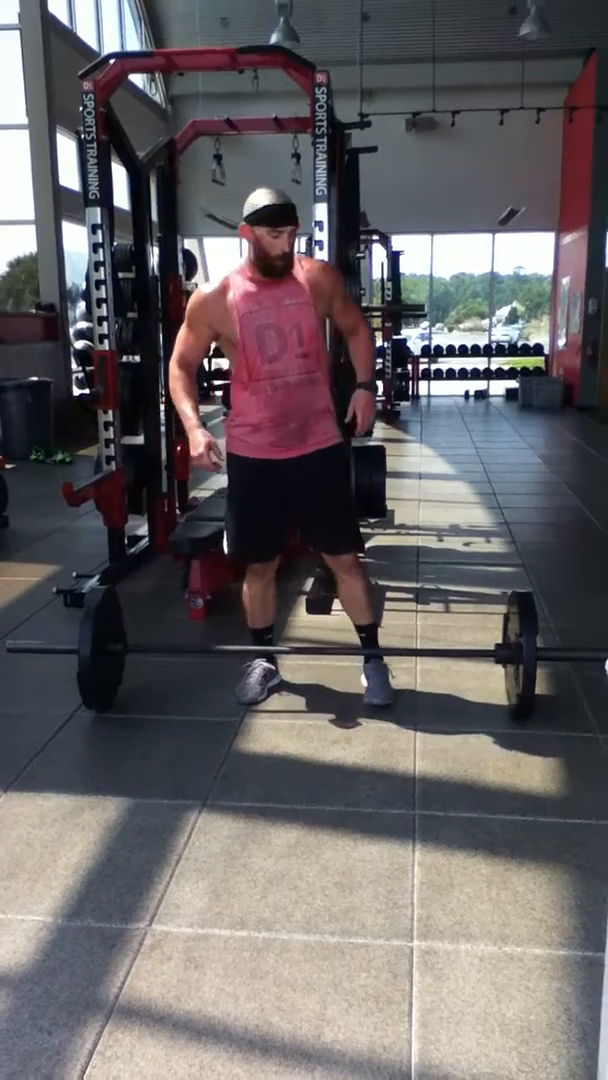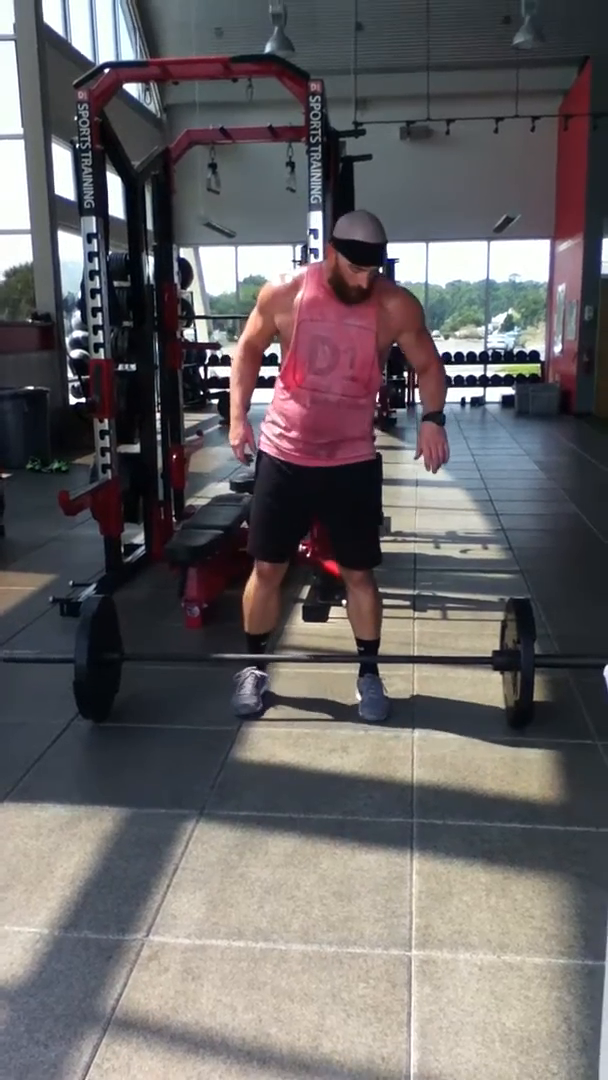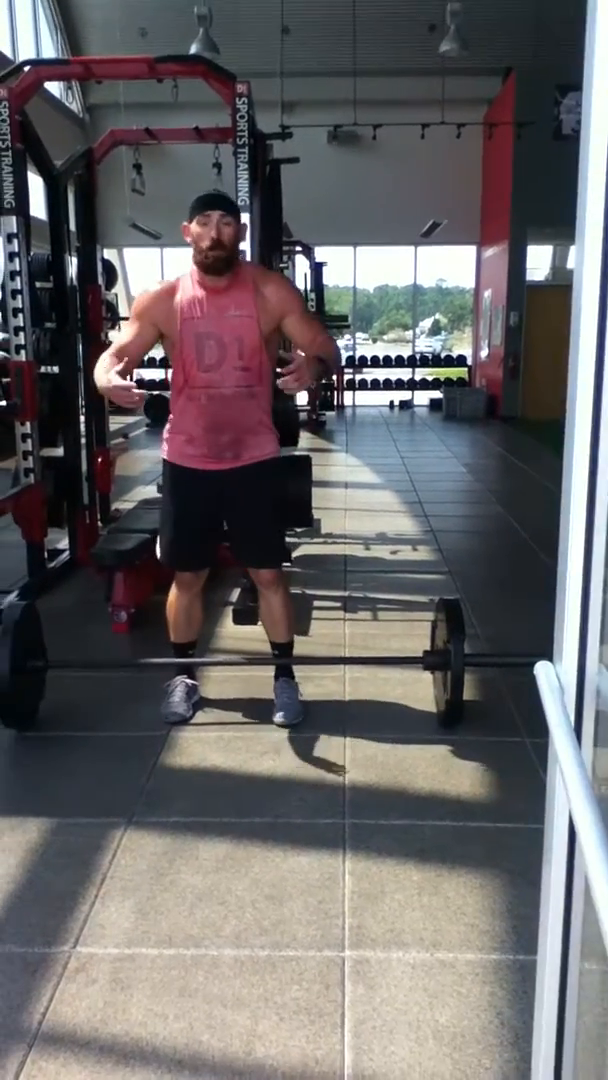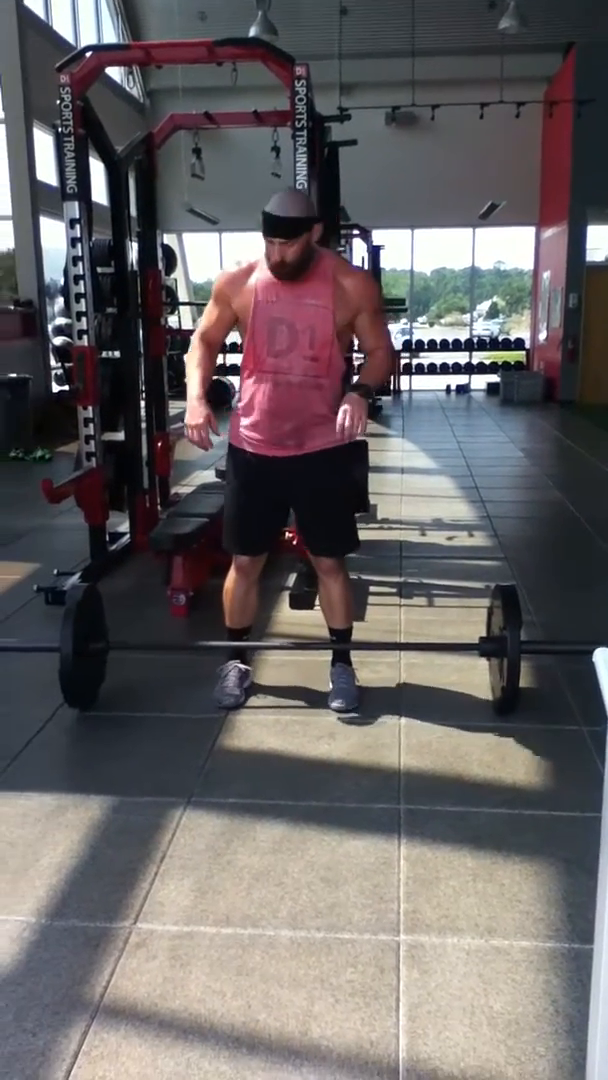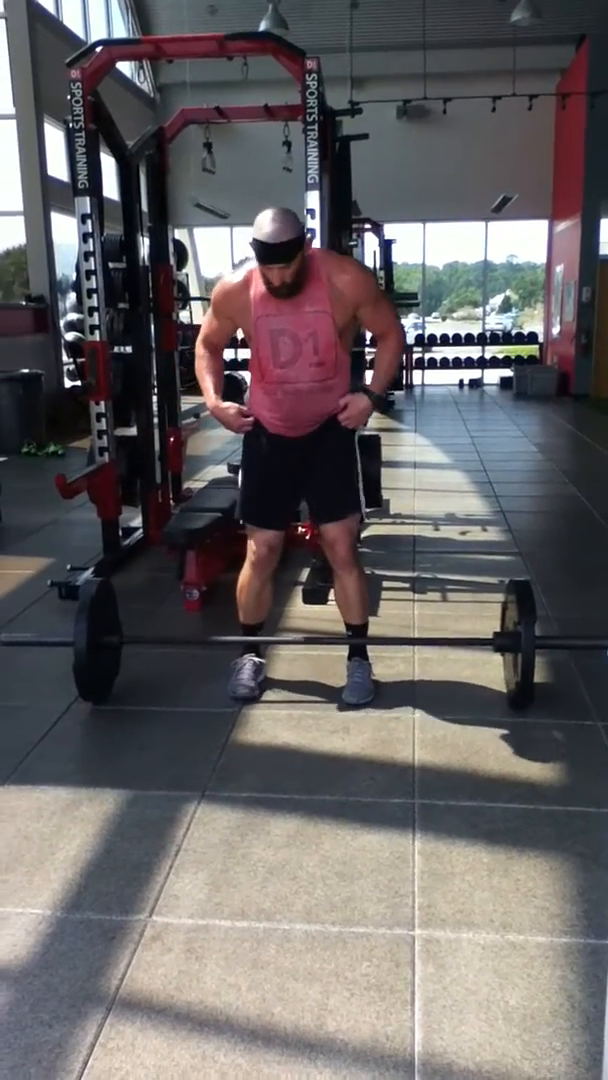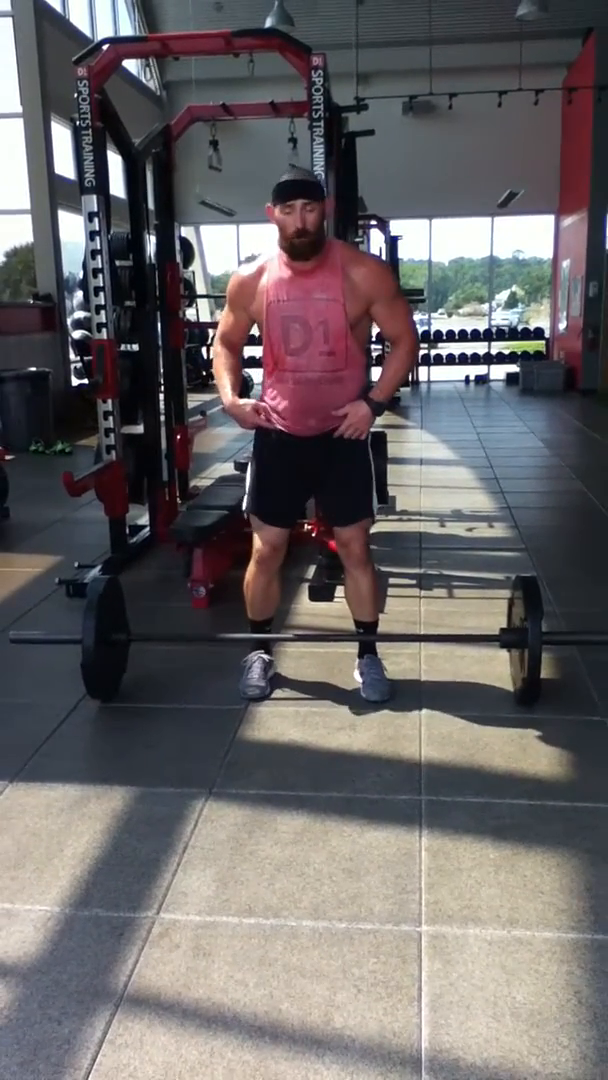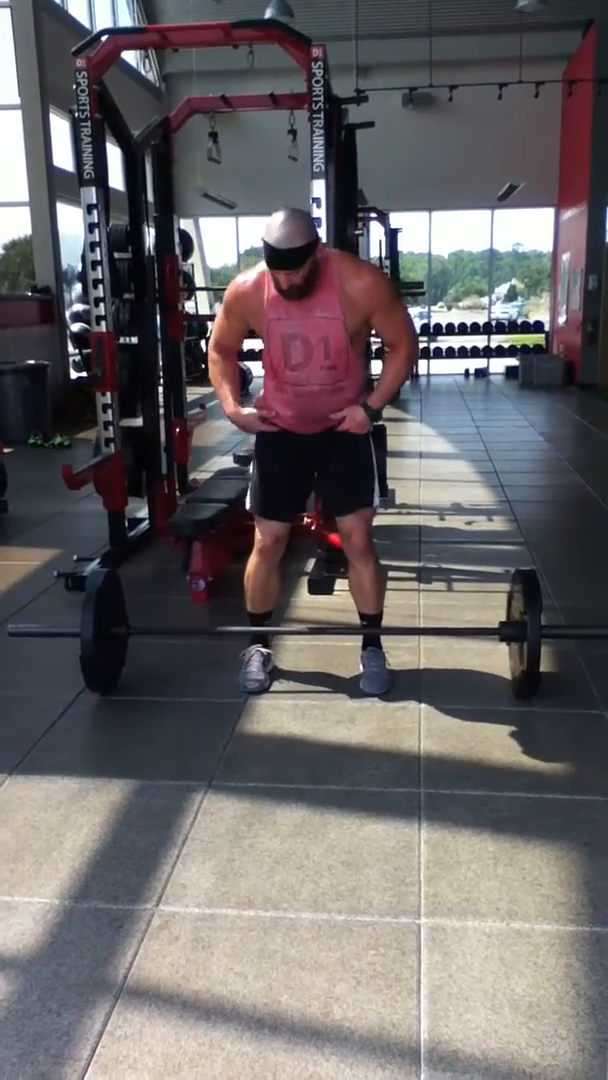
dt=0.7s
person 1, frame 1
left shoulder: (320, 278)
right shoulder: (213, 299)
left elbow: (355, 329)
right elbow: (181, 365)
left wrist: (365, 386)
right wrist: (194, 426)
left hip: (320, 447)
right hip: (252, 454)
left knee: (344, 558)
right knee: (259, 565)
left ankle: (371, 657)
right ankle: (264, 659)
person 1, frame 2
left shoulder: (397, 306)
right shoulder: (282, 294)
left elbow: (429, 365)
right elbow: (248, 351)
left wrist: (432, 419)
right wrist: (238, 417)
left hip: (351, 460)
right hip: (283, 454)
left knee: (359, 573)
right knee: (266, 568)
left ankle: (367, 672)
right ankle: (254, 665)
person 1, frame 3
left shoulder: (273, 292)
right shoulder: (161, 300)
left elbow: (324, 347)
right elbow: (118, 353)
left wrist: (314, 366)
right wrist: (107, 376)
left hip: (255, 458)
right hip: (188, 461)
left knee: (268, 574)
right knee: (187, 577)
left ankle: (284, 675)
right ankle: (184, 675)
person 1, frame 4
left shoulder: (353, 285)
right shoulder: (236, 283)
left elbow: (380, 351)
right elbow: (204, 341)
left wrist: (359, 392)
right wrist: (196, 397)
left hip: (321, 448)
right hip: (252, 447)
left knee: (330, 561)
right knee: (244, 561)
left ankle: (340, 663)
right ankle: (236, 659)
person 1, frame 5
left shoulder: (347, 280)
right shoulder: (232, 291)
left elbow: (391, 333)
right elbow: (207, 346)
left wrist: (371, 394)
right wrist: (213, 399)
left hip: (330, 431)
right hip: (267, 434)
left knee: (342, 548)
right knee: (261, 551)
left ankle: (358, 655)
right ankle: (250, 653)
person 1, frame 6
left shoulder: (364, 274)
right shoulder: (249, 281)
left elbow: (404, 342)
right elbow: (226, 344)
left wrist: (374, 402)
right wrist: (230, 397)
left hip: (342, 435)
right hip: (278, 436)
left knee: (355, 549)
right knee: (266, 551)
left ankle: (367, 654)
right ankle: (259, 651)
person 1, frame 7
left shoulder: (361, 283)
right shoulder: (245, 291)
left elbow: (403, 345)
right elbow: (221, 350)
left wrist: (372, 406)
right wrist: (231, 406)
left hip: (344, 427)
right hip: (280, 430)
left knee: (357, 540)
right knee: (267, 543)
left ankle: (372, 646)
right ankle: (258, 644)
